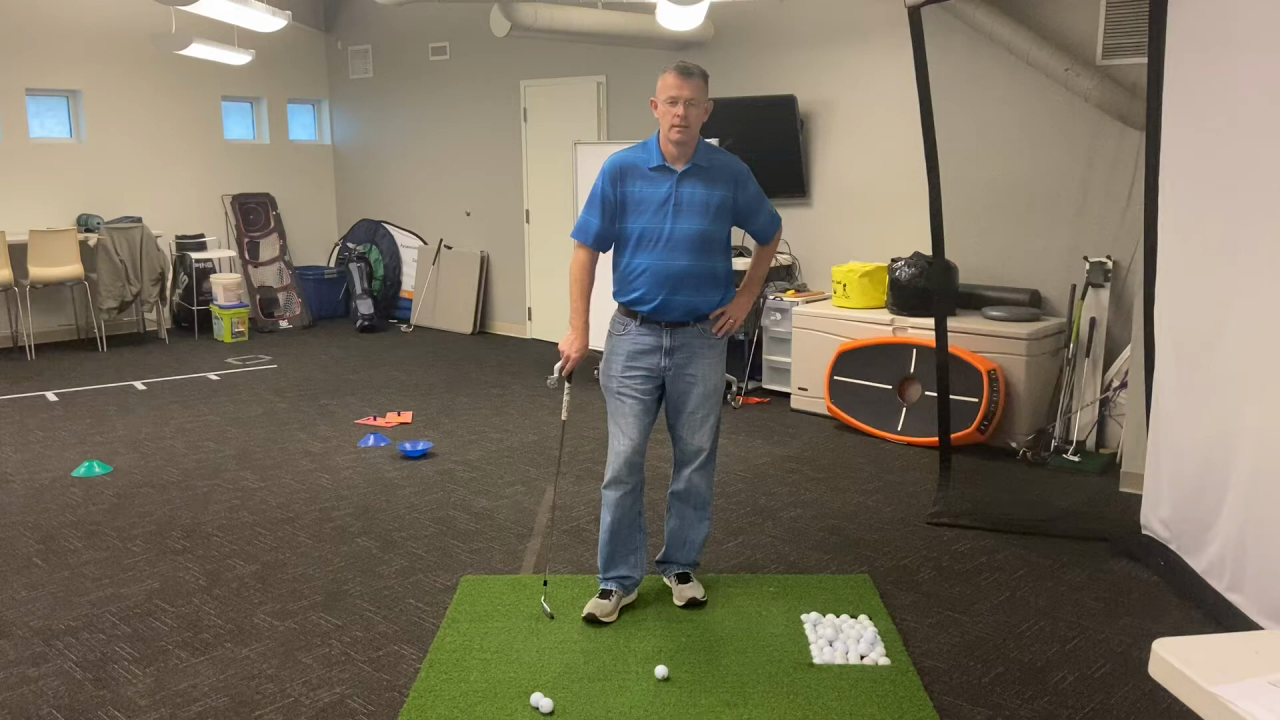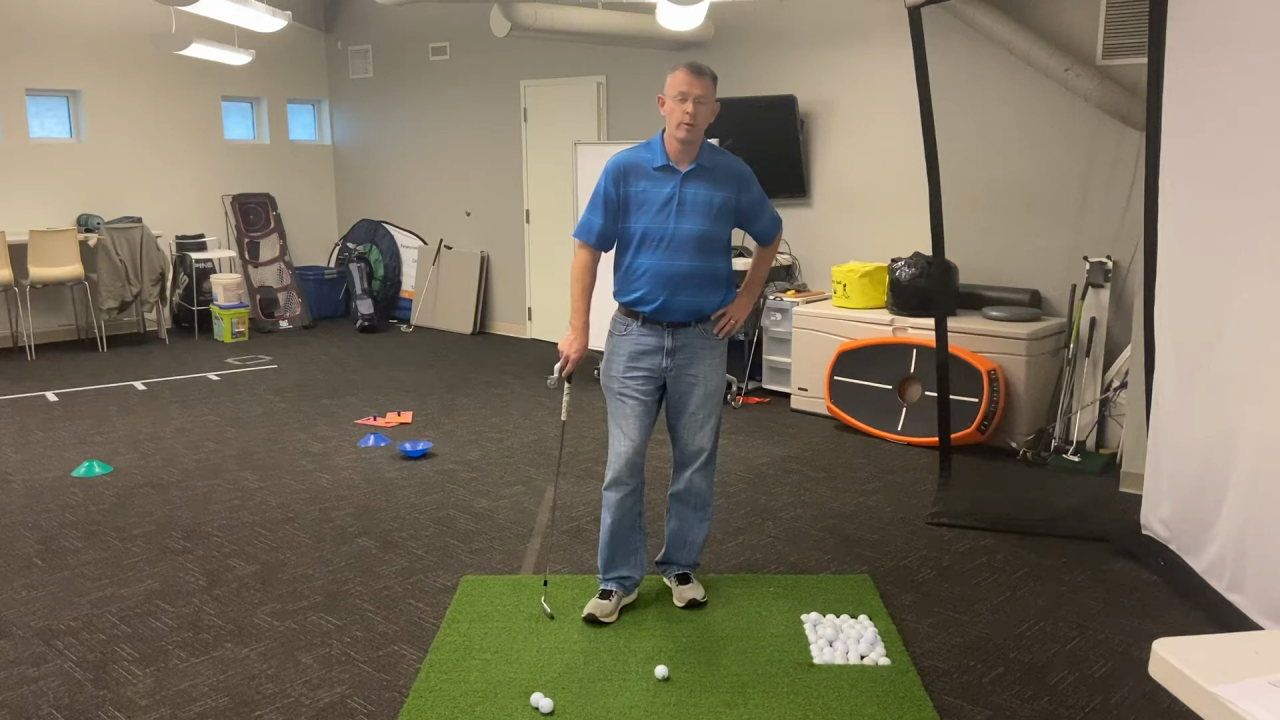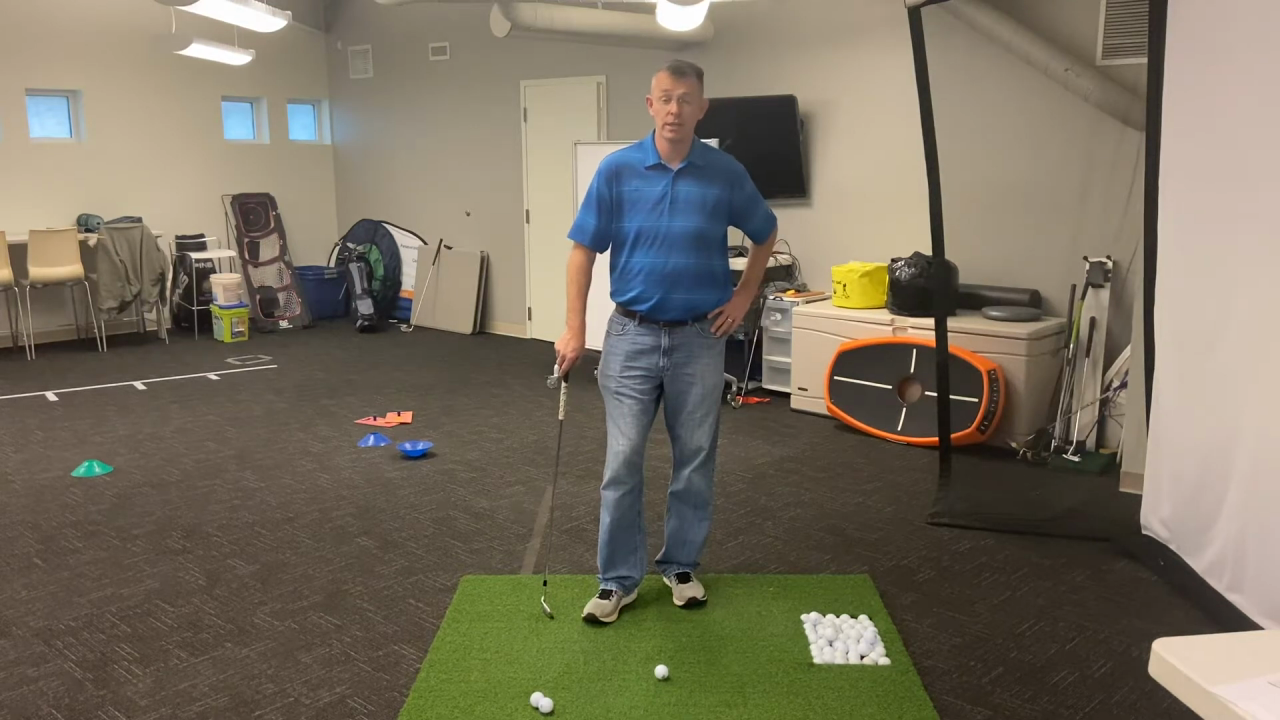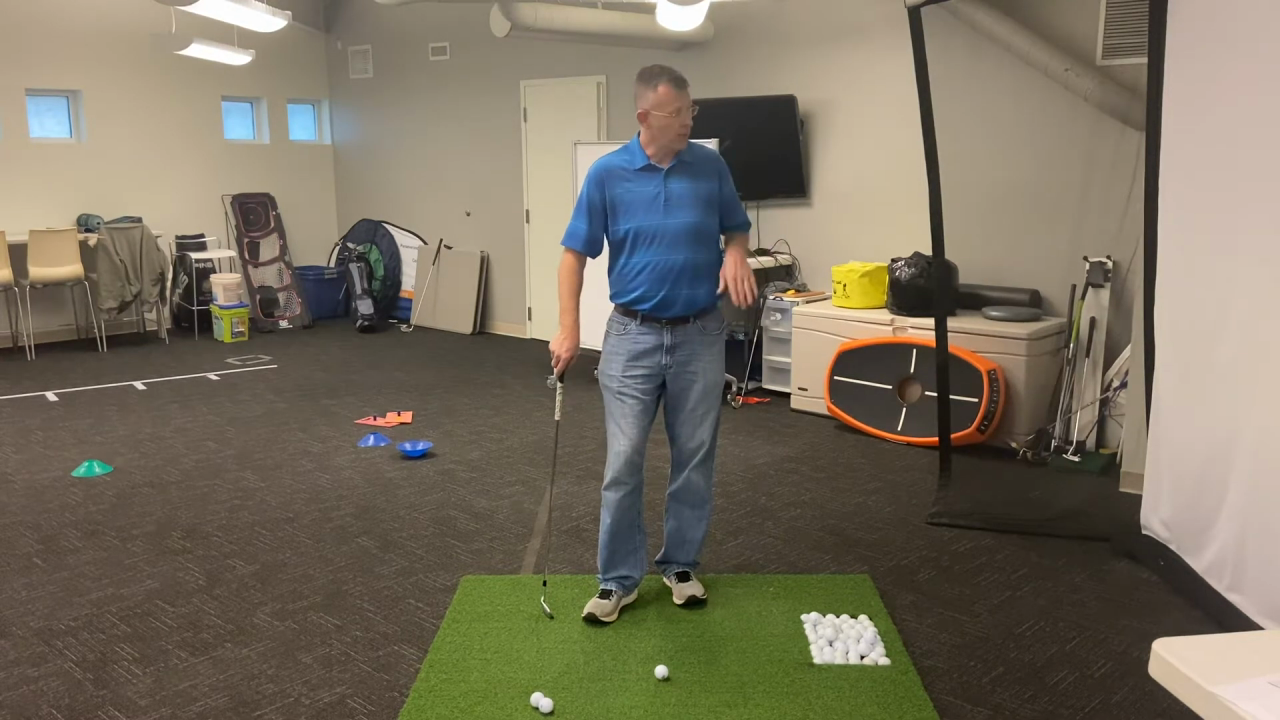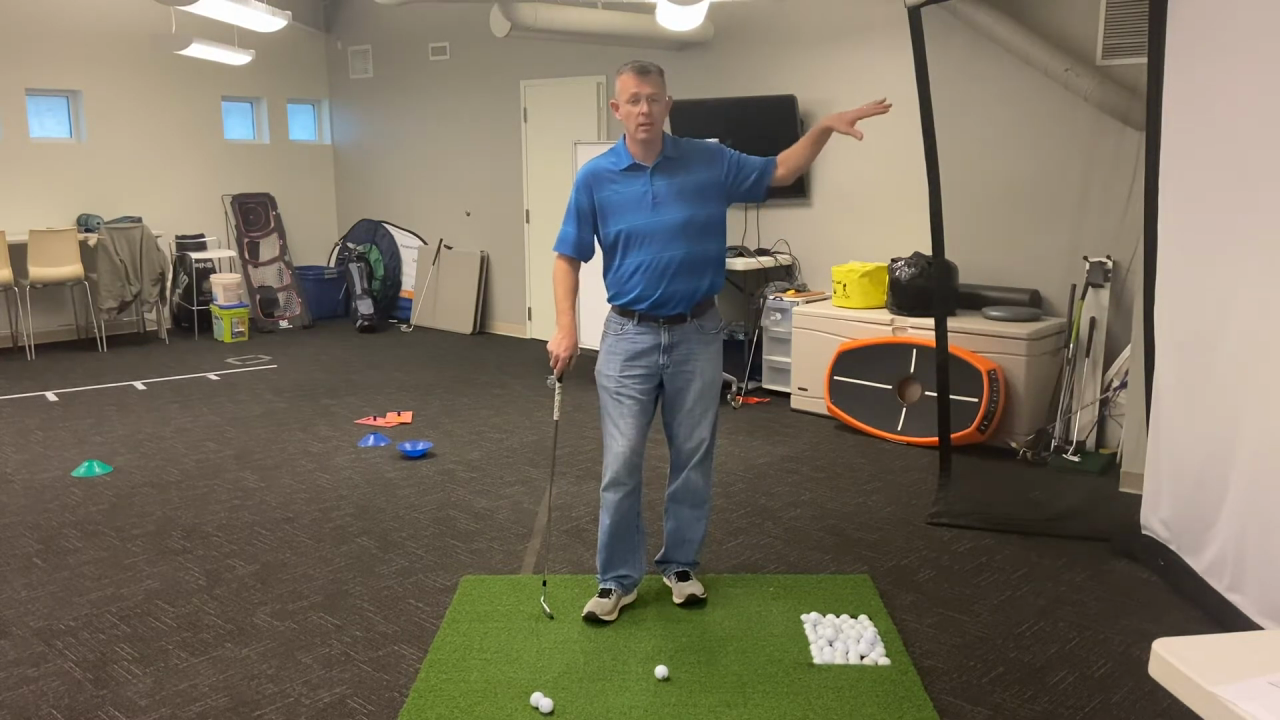
dt=1s
person 1, frame 1
left shoulder: (730, 173)
right shoulder: (620, 169)
left elbow: (769, 235)
right elbow: (587, 249)
left wrist: (746, 298)
right wrist: (577, 328)
left hip: (701, 338)
right hip: (634, 335)
left knee: (695, 460)
right knee: (624, 461)
left ankle: (680, 565)
right ankle: (619, 578)
person 1, frame 2
left shoulder: (733, 175)
right shoulder: (624, 168)
left elbow: (770, 236)
right elbow: (588, 249)
left wrist: (747, 299)
right wrist: (578, 329)
left hip: (702, 339)
right hip: (635, 335)
left knee: (695, 461)
right knee: (624, 462)
left ankle: (680, 565)
right ankle: (618, 578)
person 1, frame 3
left shoulder: (726, 173)
right shoulder: (617, 169)
left elbow: (765, 234)
right elbow: (584, 250)
left wrist: (744, 297)
right wrist: (574, 329)
left hip: (700, 338)
right hip: (632, 335)
left knee: (695, 461)
right knee: (623, 461)
left ankle: (681, 564)
right ankle: (618, 578)
person 1, frame 4
left shoulder: (711, 167)
right shoulder: (607, 173)
left elbow: (737, 228)
right elbow: (575, 253)
left wrist: (734, 255)
right wrist: (569, 329)
left hip: (699, 335)
right hip: (633, 334)
left knee: (694, 459)
right knee: (624, 462)
left ankle: (680, 563)
right ankle: (618, 578)
person 1, frame 5
left shoulder: (710, 162)
right shoulder: (595, 177)
left elbow: (780, 172)
right elbow: (568, 256)
left wrist: (826, 126)
right wrist: (566, 328)
left hip: (697, 332)
right hip: (630, 334)
left knee: (693, 457)
right knee: (621, 462)
left ankle: (680, 563)
right ankle: (617, 577)
